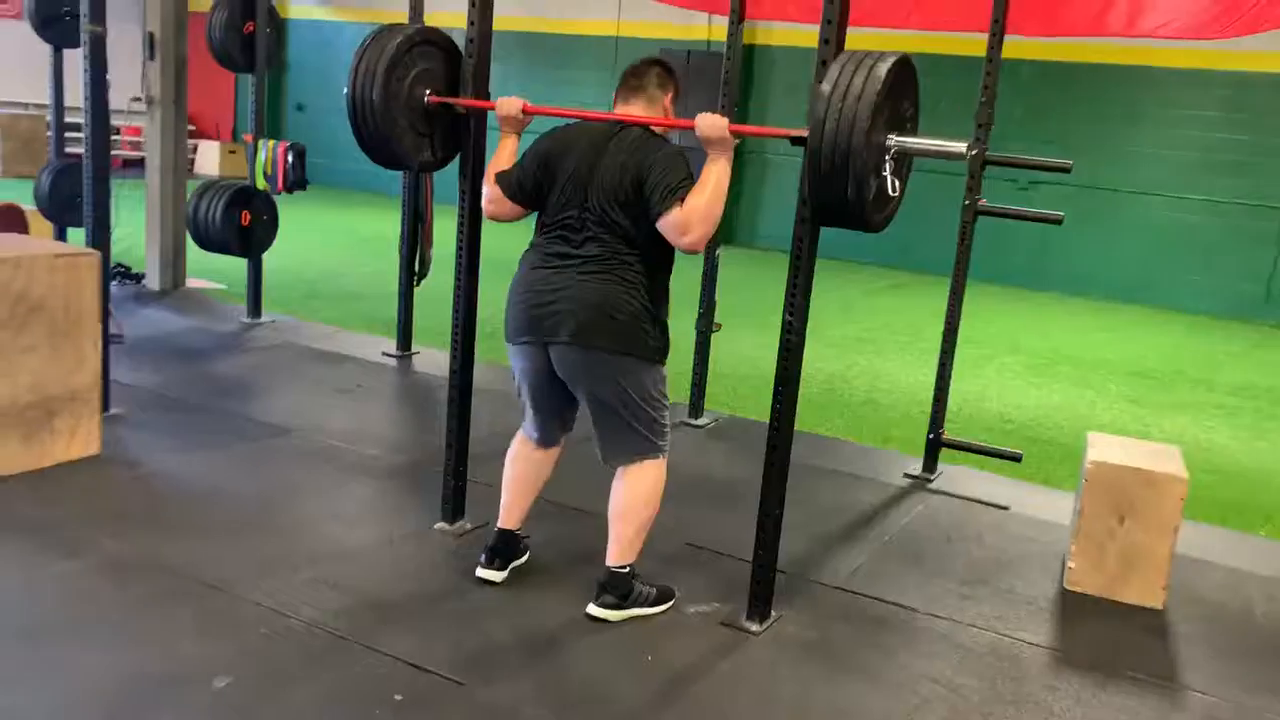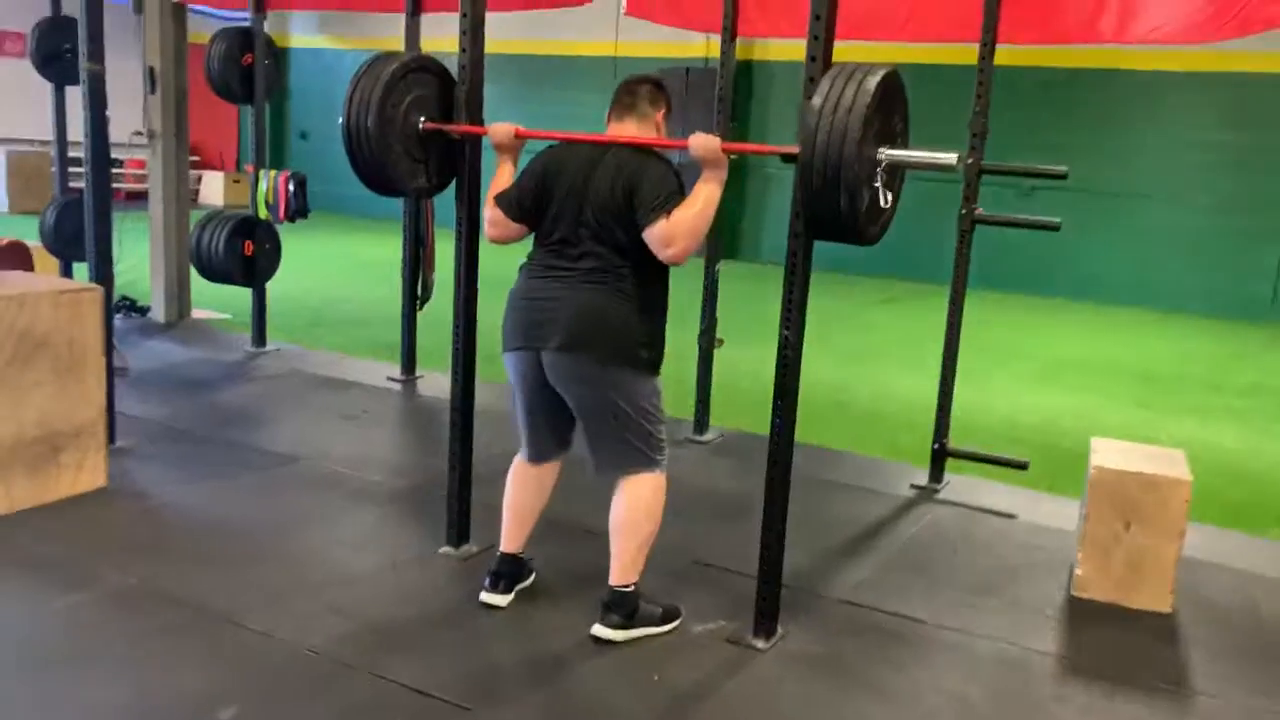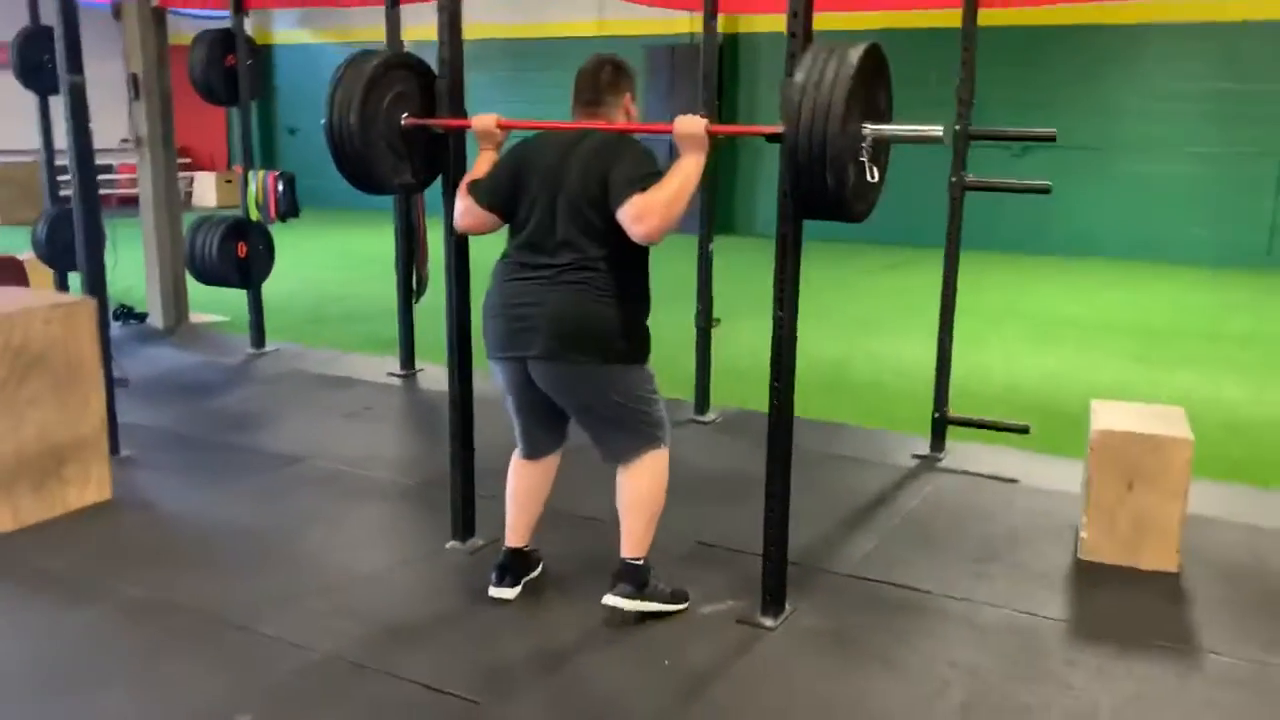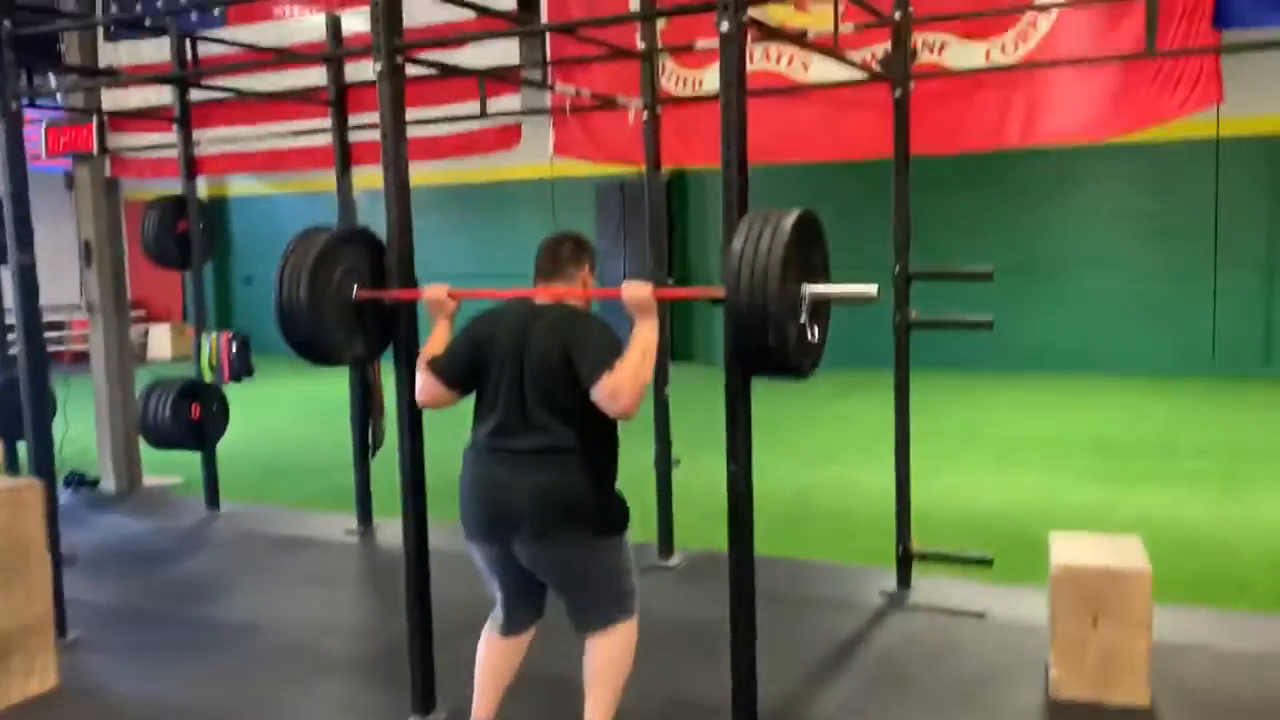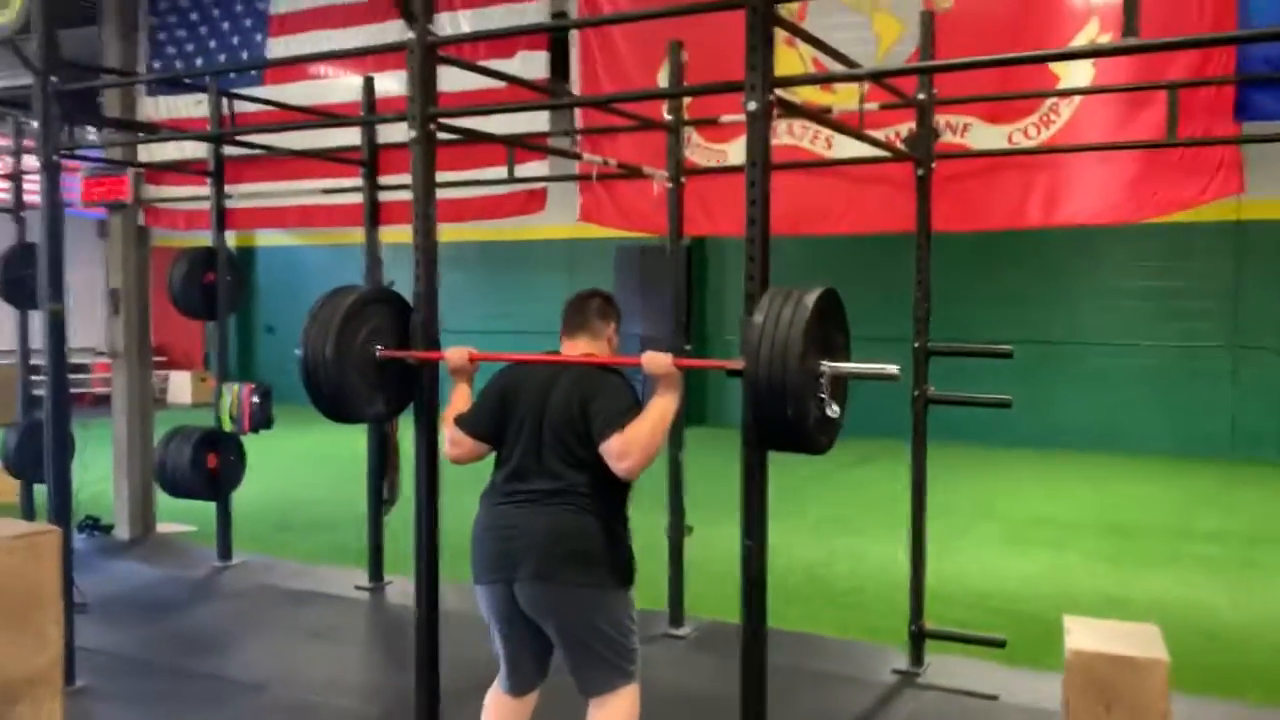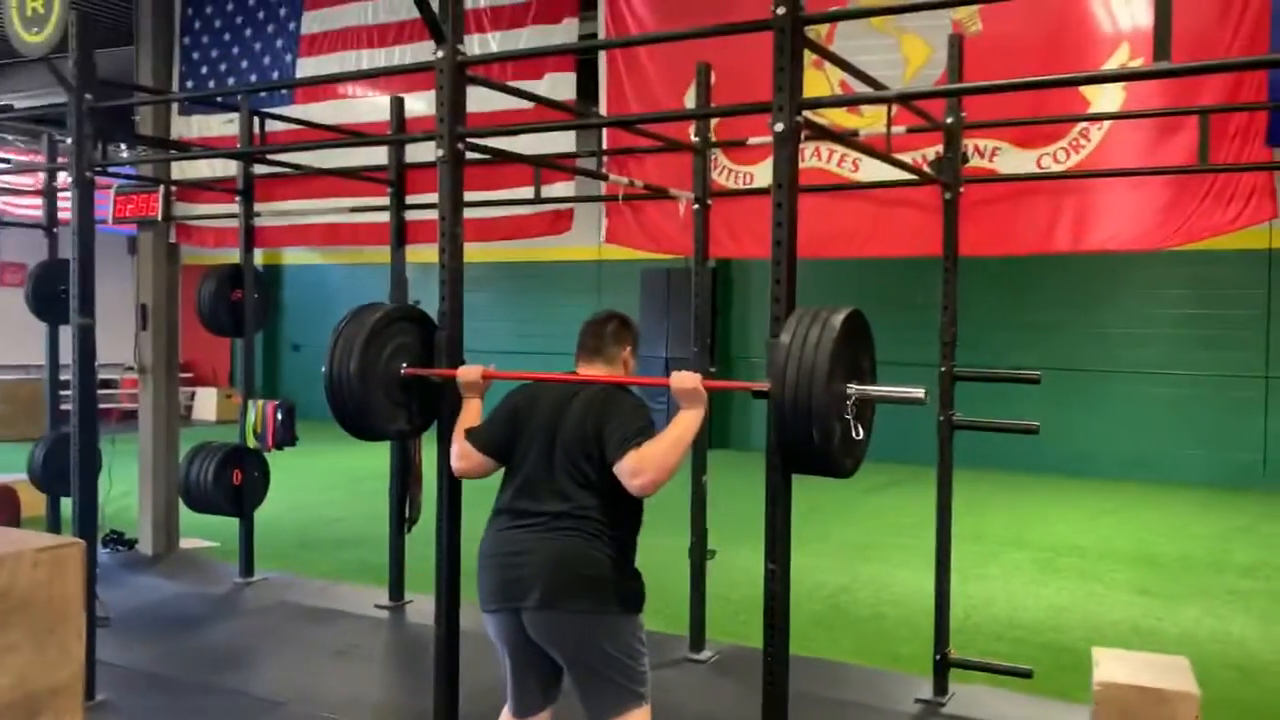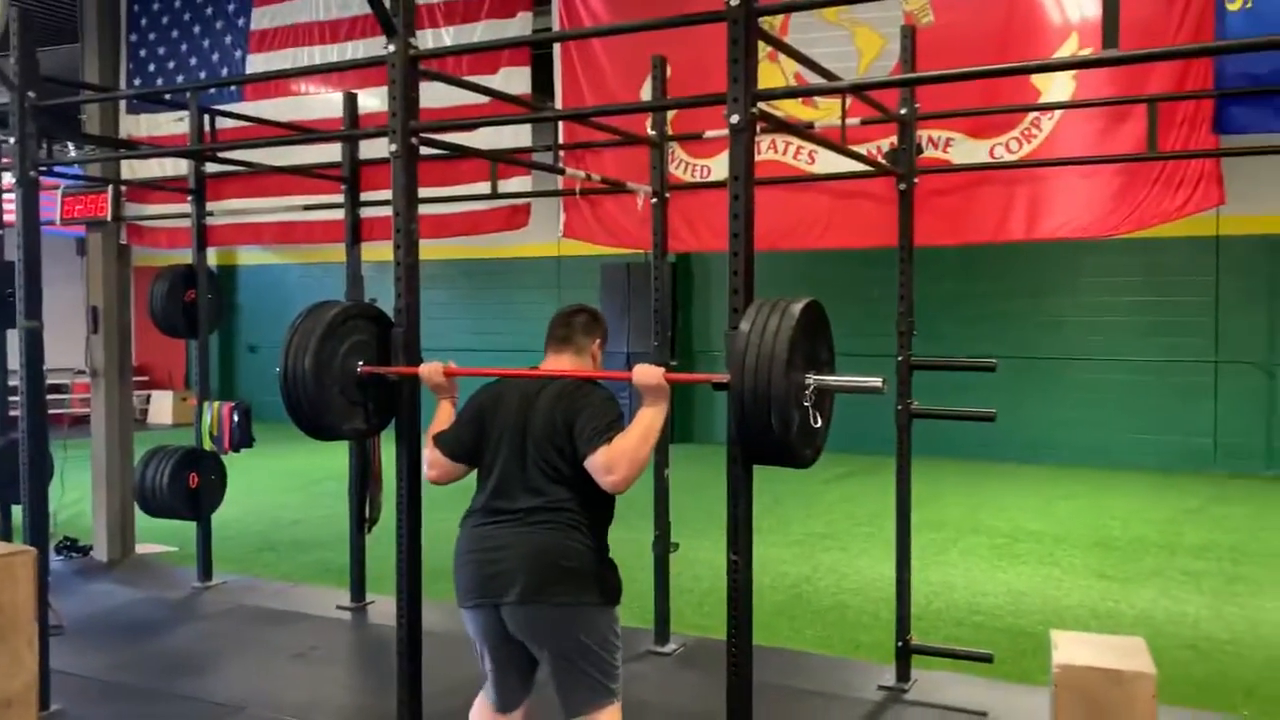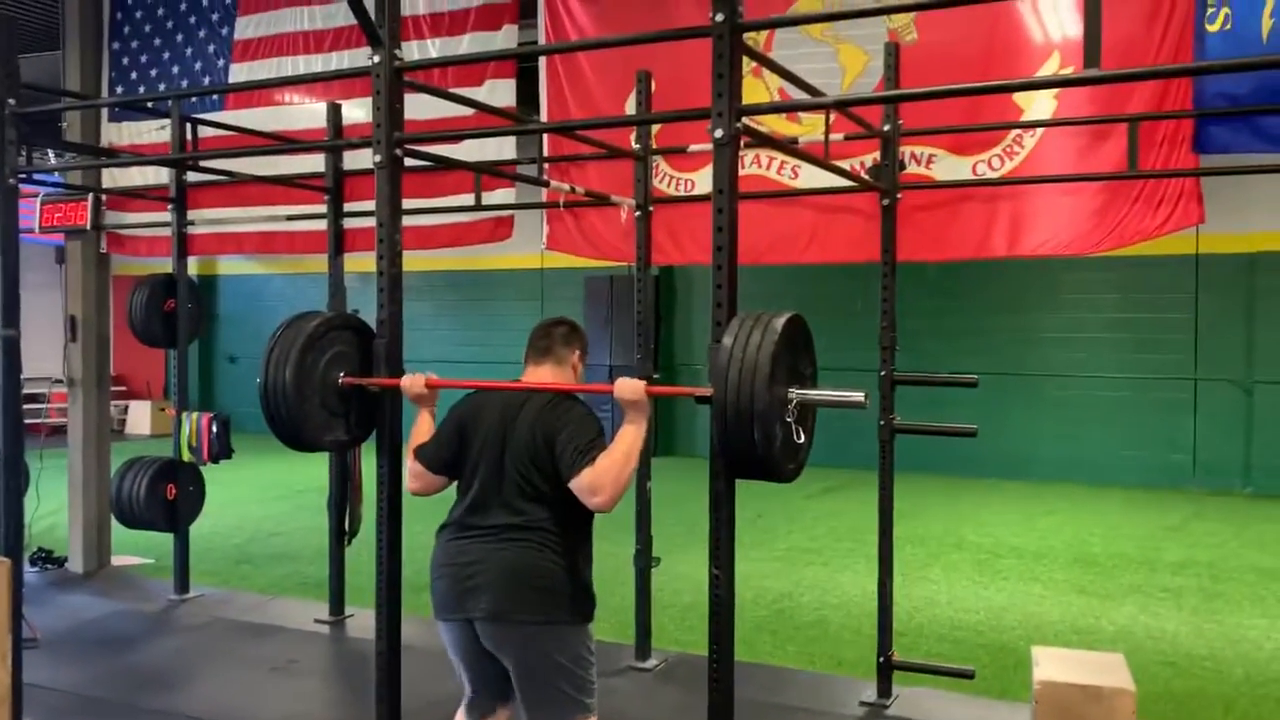
dt=0.4s
person 1, frame 1
left shoulder: (559, 140)
right shoulder: (659, 155)
left elbow: (494, 203)
right elbow: (690, 232)
left wrist: (509, 133)
right wrist: (719, 155)
left hip: (532, 309)
right hip: (609, 323)
left knee: (540, 430)
right knee: (642, 451)
left ankle: (501, 547)
right ankle: (617, 584)
person 1, frame 2
left shoulder: (554, 158)
right shoulder: (651, 170)
left elbow: (496, 227)
right elbow: (674, 244)
left wrist: (505, 156)
right wrist: (711, 174)
left hip: (528, 322)
right hip: (601, 336)
left knee: (537, 449)
right knee: (641, 466)
left ankle: (505, 571)
right ankle: (622, 603)
person 1, frame 3
left shoulder: (528, 151)
right shoulder: (625, 155)
left elbow: (466, 218)
right elbow: (646, 224)
left wrist: (487, 149)
right wrist: (692, 154)
left hip: (510, 323)
right hip: (586, 332)
left knee: (536, 443)
right knee: (644, 444)
left ankle: (512, 563)
right ankle: (633, 578)
person 1, frame 4
left shoulder: (487, 325)
right shoulder: (583, 329)
left elbow: (427, 392)
right elbow: (620, 399)
left wrist: (440, 320)
right wrist: (646, 323)
left hip: (486, 501)
right hip: (564, 505)
left knee: (512, 613)
right knee: (613, 613)
person 1, frame 5
left shoulder: (512, 377)
right shoulder: (606, 384)
left elbow: (458, 447)
right elbow: (627, 458)
left wrist: (461, 381)
right wrist: (667, 391)
left hip: (497, 547)
right hip: (572, 556)
left knee: (516, 677)
right knee: (614, 683)
person 1, frame 6
left shoulder: (525, 398)
right shoulder: (620, 406)
left elbow: (464, 461)
right elbow: (641, 476)
left wrist: (472, 397)
right wrist: (690, 410)
left hip: (503, 571)
right hip: (579, 579)
person 1, frame 7
left shoulder: (491, 396)
right shoulder: (589, 400)
left elbow: (436, 468)
right elbow: (614, 472)
left wrist: (445, 397)
right wrist: (654, 403)
left hip: (480, 567)
right hip: (556, 573)
person 1, frame 8
left shoulder: (472, 406)
right shoulder: (568, 416)
left elbow: (418, 479)
right elbow: (599, 492)
left wrist: (424, 408)
right wrist: (635, 419)
left hip: (456, 579)
right hip: (532, 588)
